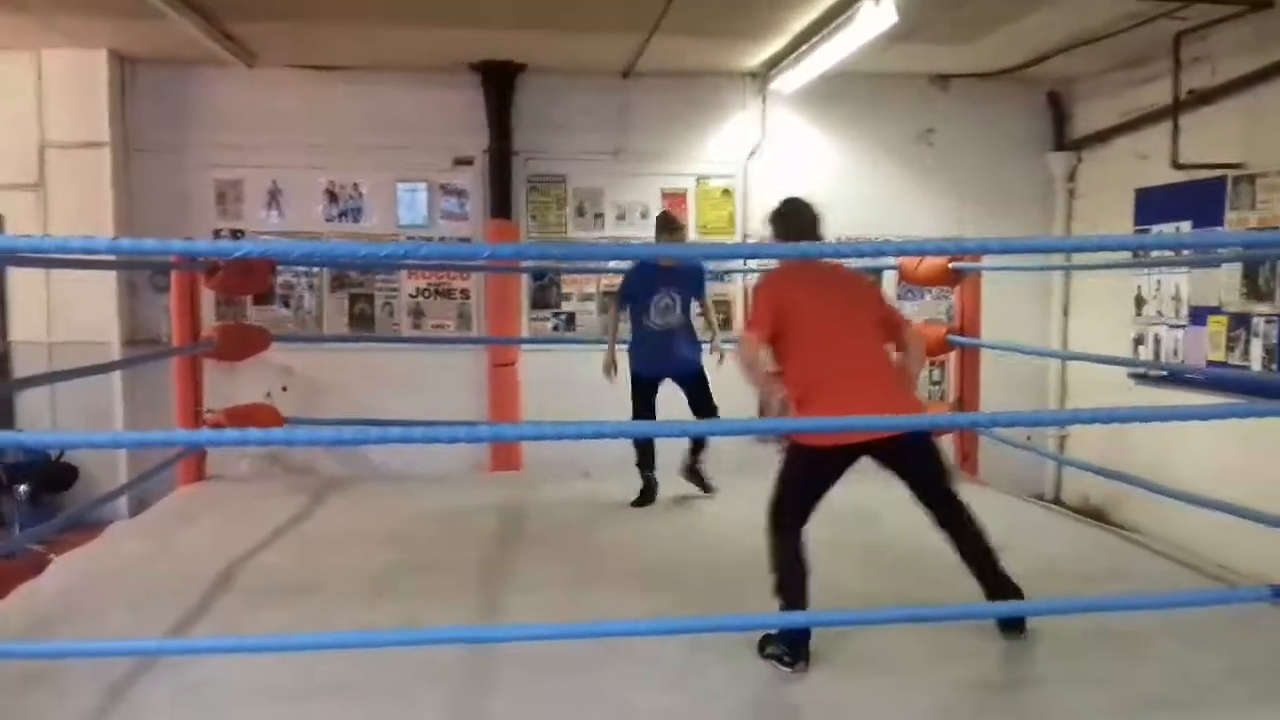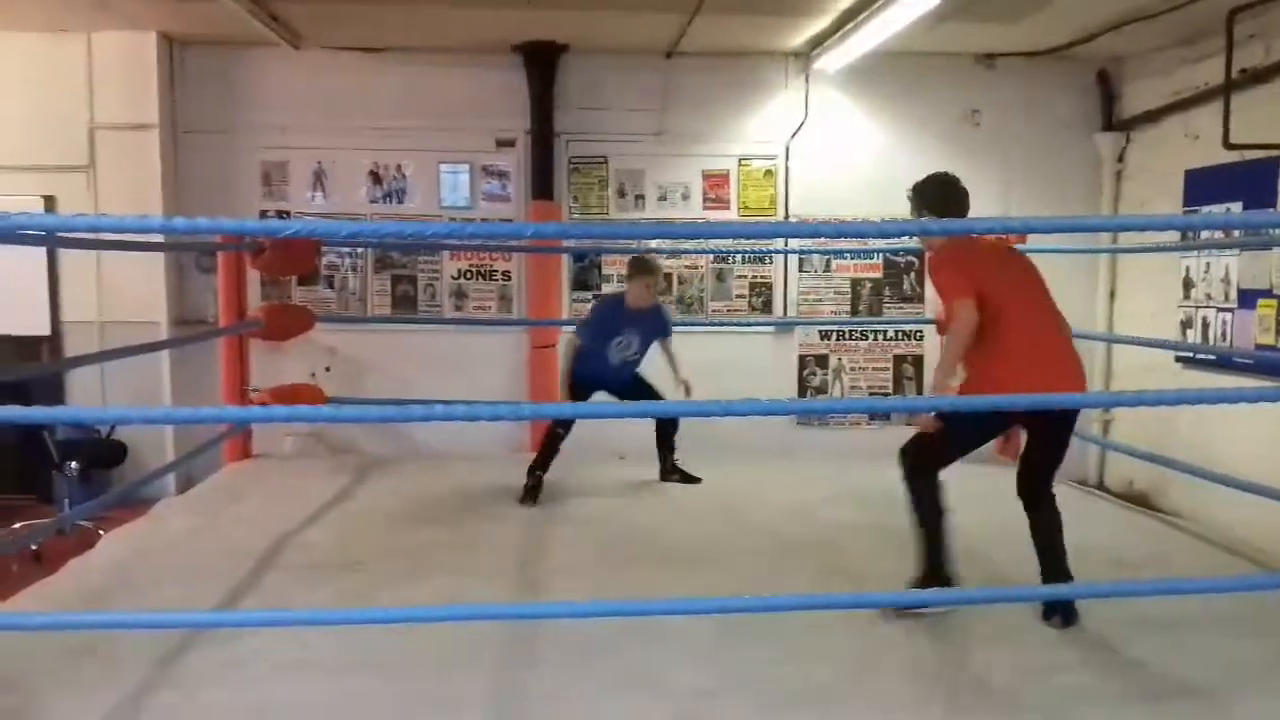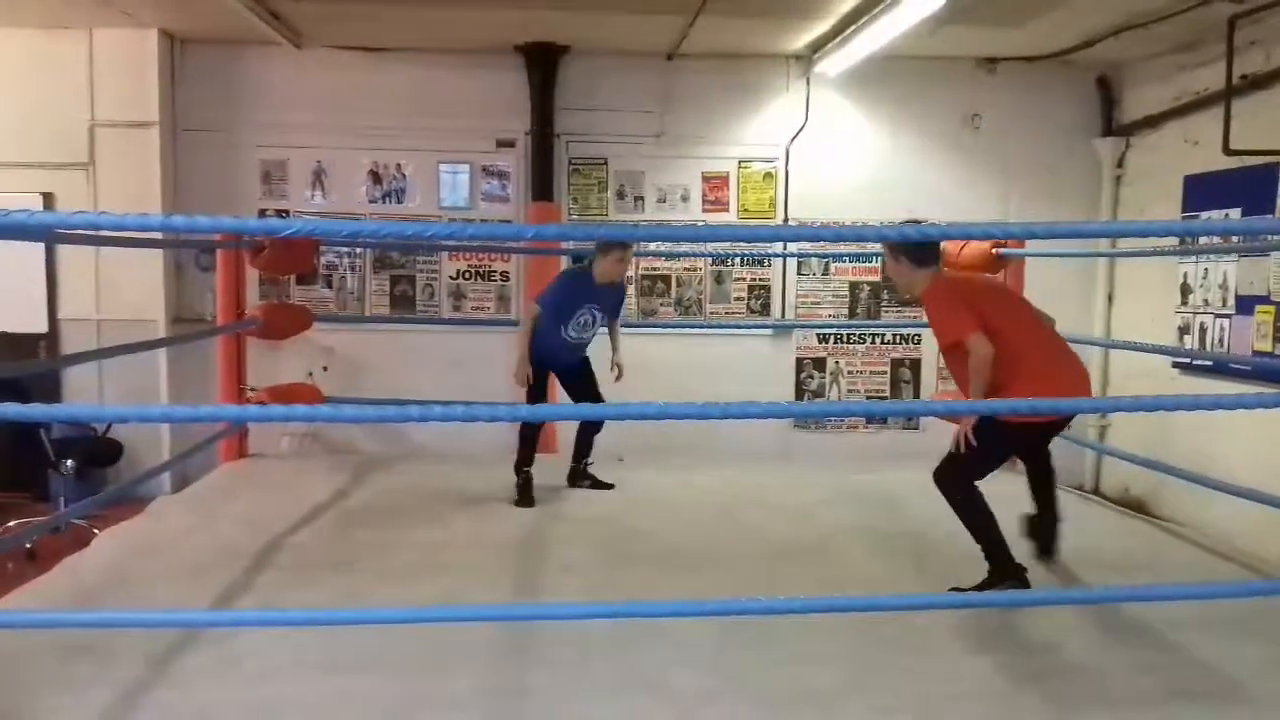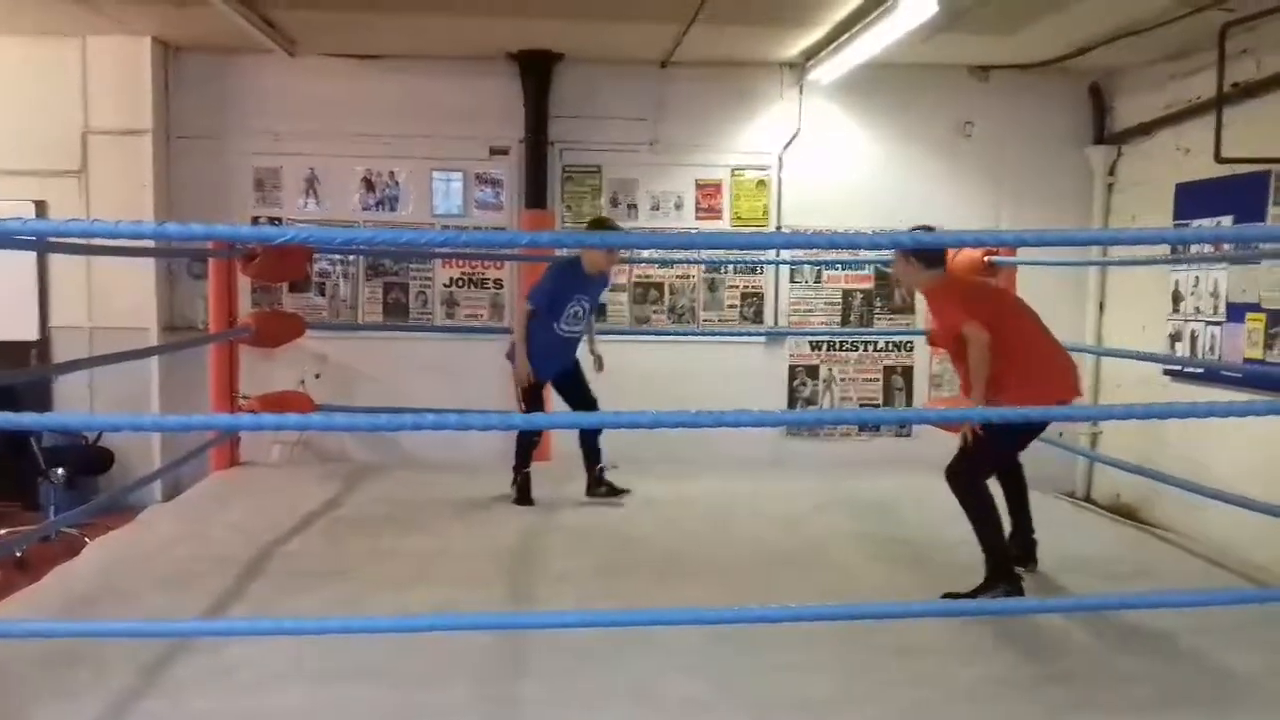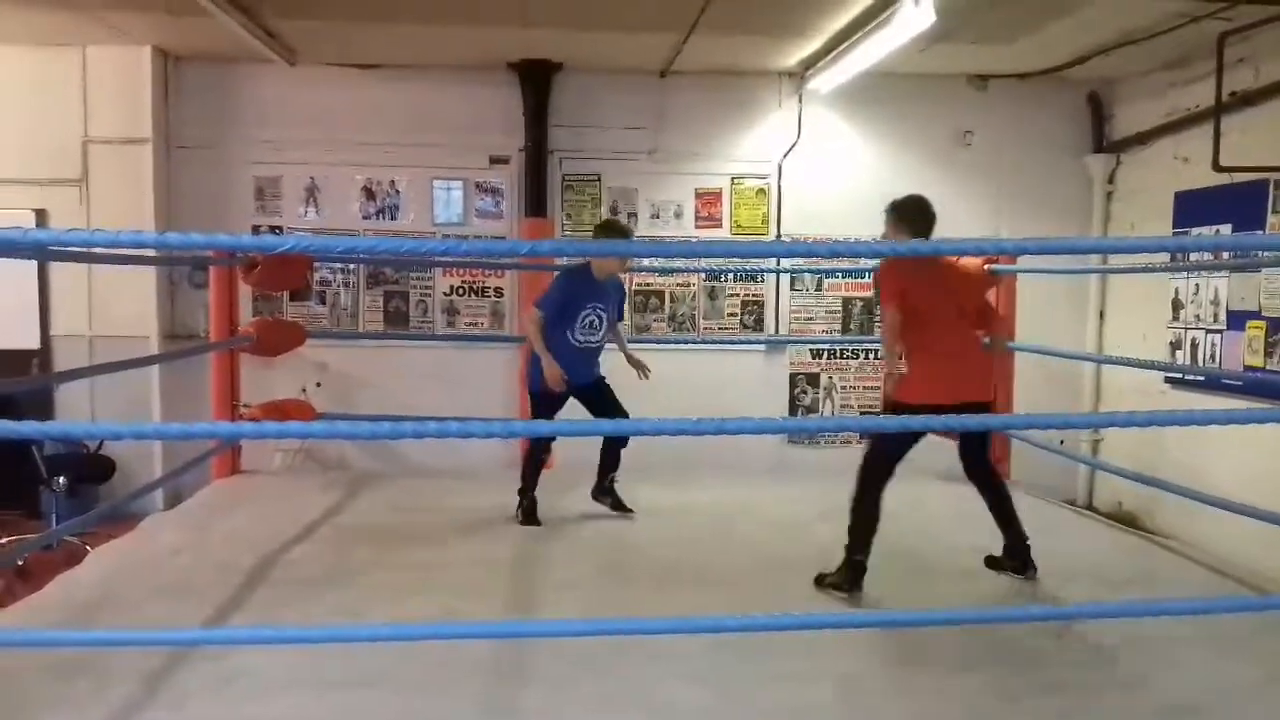
dt=0.5s
person 1, frame 1
left shoulder: (772, 285)
right shoulder: (858, 283)
left elbow: (752, 354)
right elbow: (913, 344)
left hip: (825, 427)
right hip: (898, 417)
left knee: (785, 522)
right knee: (948, 509)
left ankle: (792, 641)
right ankle: (1008, 606)
person 1, frame 2
left shoulder: (947, 259)
right shoulder: (1009, 254)
left elbow: (965, 323)
right elbow: (1052, 322)
left wrist: (937, 390)
left hip: (1002, 390)
right hip: (1065, 388)
left knee: (918, 459)
right knee: (1035, 490)
left ankle: (936, 578)
right ankle: (1059, 597)
person 1, frame 3
left shoulder: (939, 297)
right shoulder: (971, 285)
left elbow: (982, 350)
right elbow: (1042, 322)
left wrist: (973, 410)
left hip: (1032, 400)
right hip: (1071, 388)
left knee: (952, 476)
right knee: (1029, 443)
left ankle: (1007, 574)
right ankle: (1045, 533)
person 1, frame 4
left shoulder: (940, 293)
right shoulder: (967, 286)
left elbow: (980, 340)
left wrist: (977, 402)
left hip: (1028, 392)
right hip: (1057, 383)
left knee: (964, 473)
right knee: (1000, 452)
left ankle: (1002, 578)
right ankle: (1022, 546)
person 1, frame 5
left shoulder: (893, 269)
right shoulder: (959, 272)
left elbow: (891, 320)
right elbow: (995, 329)
left wrist: (890, 373)
left hip: (920, 389)
right hip: (972, 389)
left knee: (874, 472)
right knee: (979, 467)
left ankle: (853, 570)
right ankle: (1018, 554)
person 2, frame 1
left shoulder: (693, 269)
right shoulder: (639, 272)
left elbow: (703, 301)
right elbow: (616, 309)
left wrist: (714, 335)
right wrist: (610, 351)
left hip: (685, 356)
right hip: (644, 360)
left knee: (708, 413)
right knee: (643, 419)
left ankle: (693, 465)
right ankle: (648, 480)
person 2, frame 2
left shoulder: (655, 312)
right shoulder: (605, 308)
left elbow: (664, 340)
right elbow: (574, 343)
left wrist: (677, 373)
right wrist: (564, 387)
left hip: (623, 375)
right hip: (586, 373)
left knee: (667, 413)
right knee: (564, 421)
left ankle: (668, 466)
right ankle: (536, 476)
person 2, frame 3
left shoulder: (617, 288)
right shoulder: (570, 280)
left elbow: (612, 320)
right elbow: (531, 314)
left wrist: (615, 353)
right wrist: (522, 360)
left hip: (574, 357)
right hip: (541, 353)
left ankle: (579, 470)
right ankle: (523, 477)
person 2, frame 4
left shoulder: (601, 278)
right shoulder: (559, 273)
right elbow: (522, 310)
left wrist: (592, 346)
right wrist: (520, 357)
left hip: (565, 359)
right hip: (533, 358)
left knee: (589, 410)
left ankle: (595, 479)
right ankle: (521, 479)
person 2, frame 5
left shoulder: (616, 287)
right shoulder: (569, 280)
right elbow: (531, 320)
left wrist: (627, 354)
right wrist: (547, 362)
left hip: (587, 373)
right hip: (551, 374)
left knee: (620, 422)
right knee: (542, 439)
left ankle: (605, 486)
right ankle: (526, 501)
